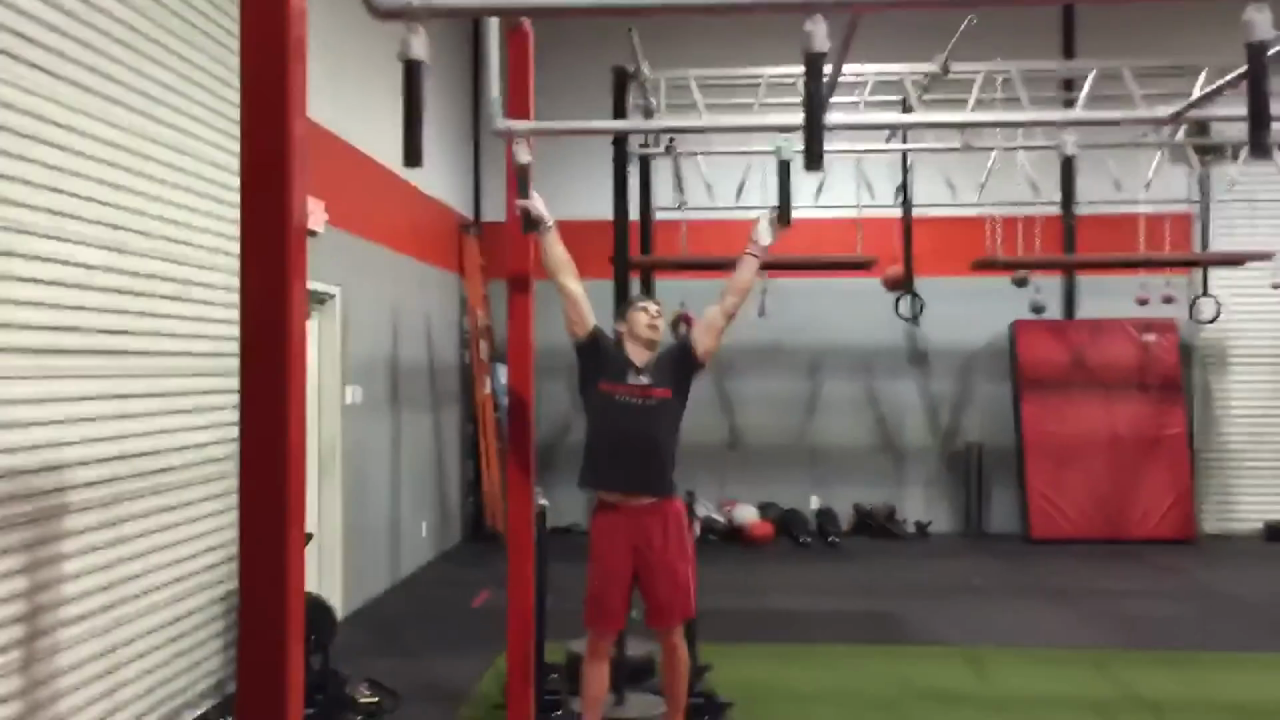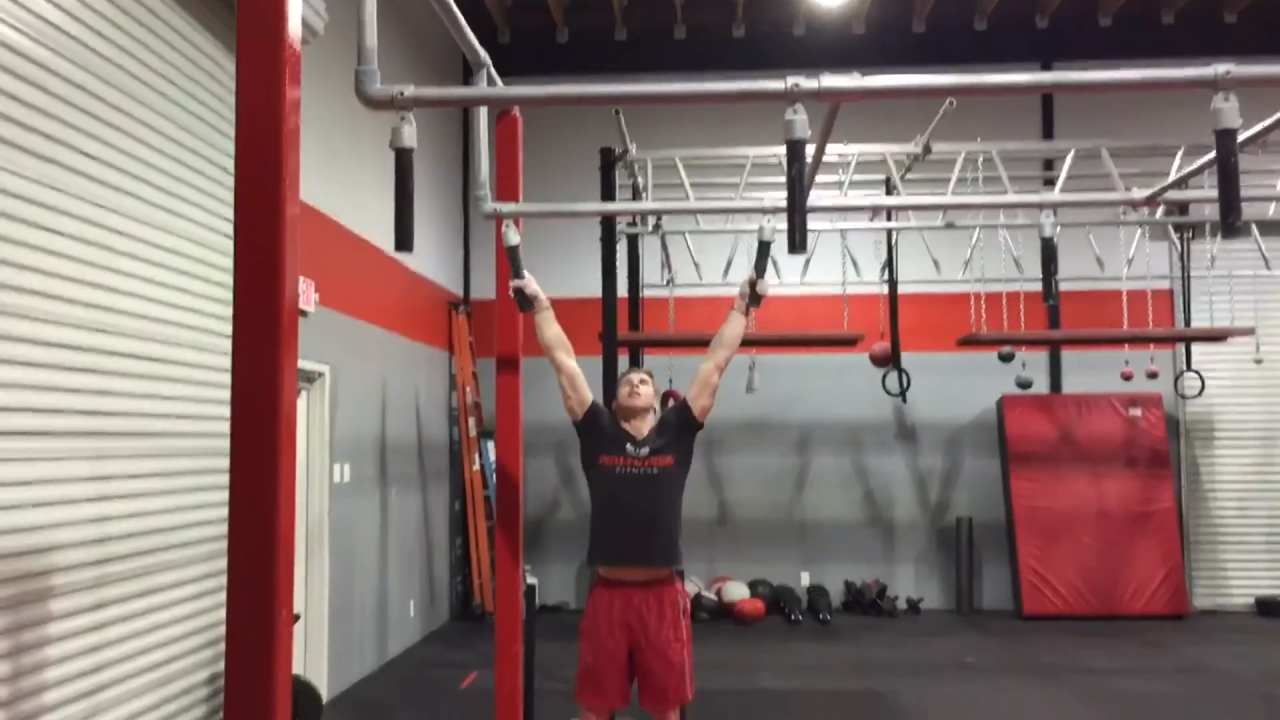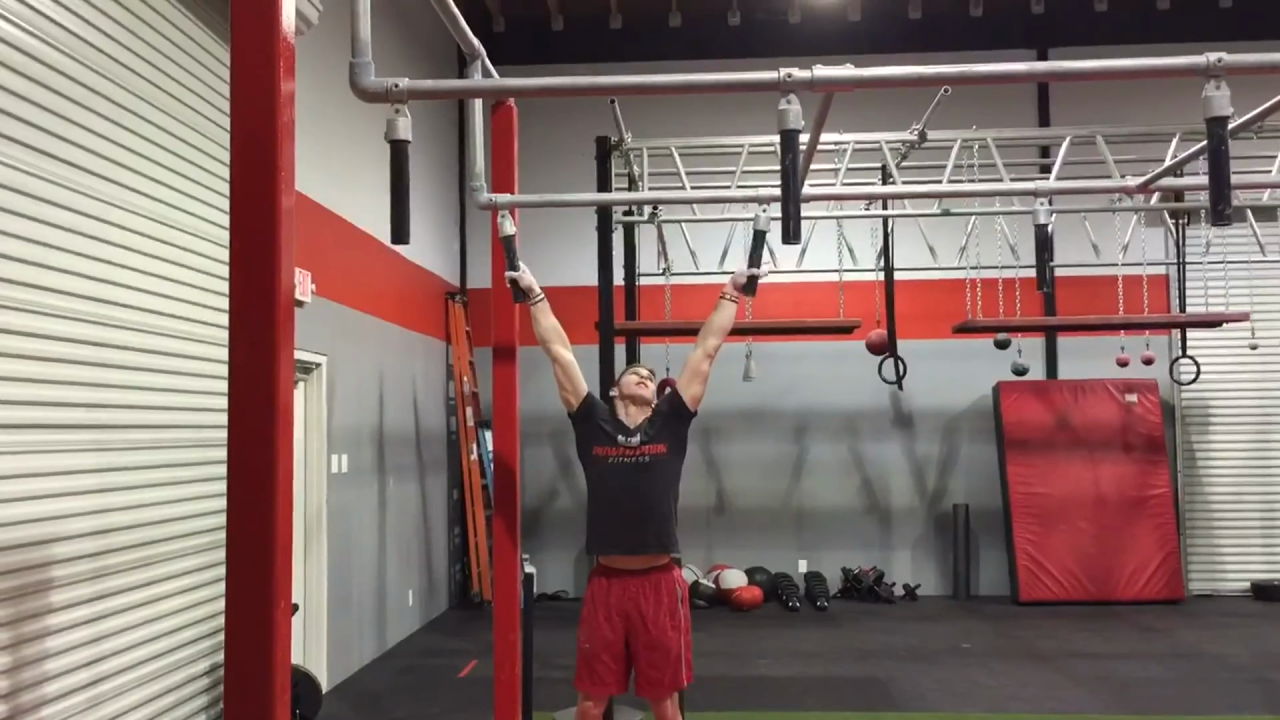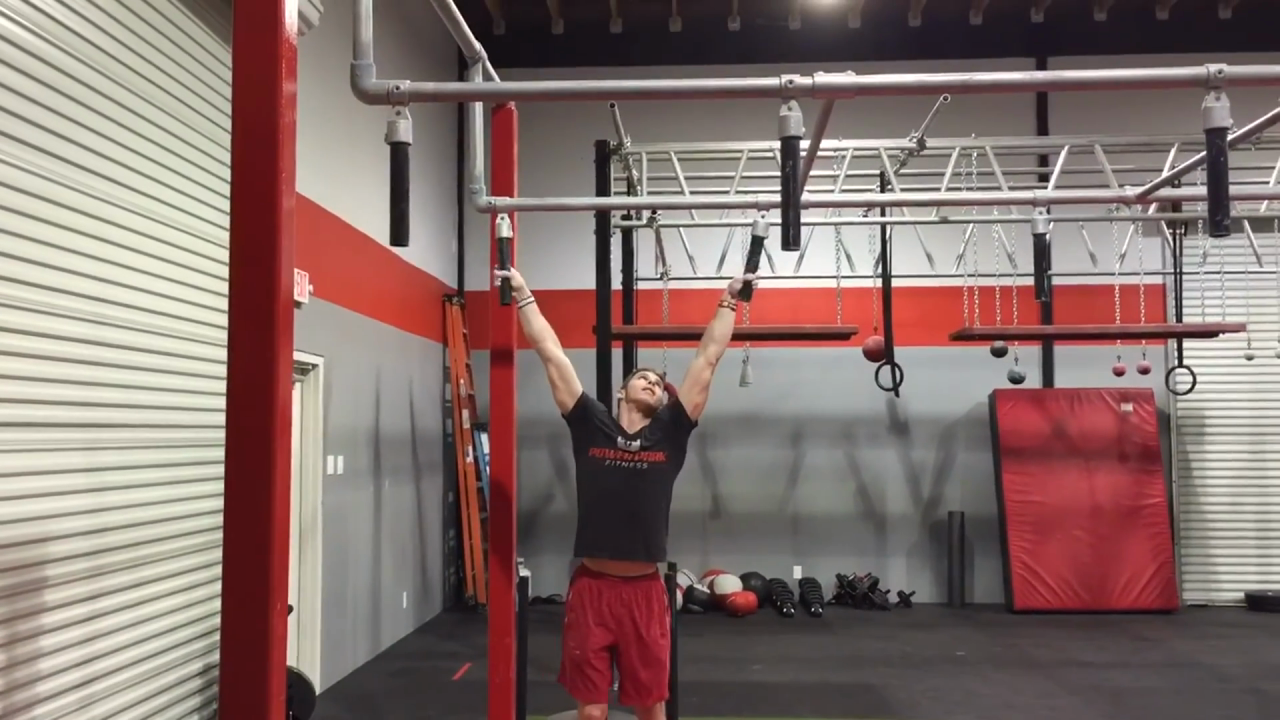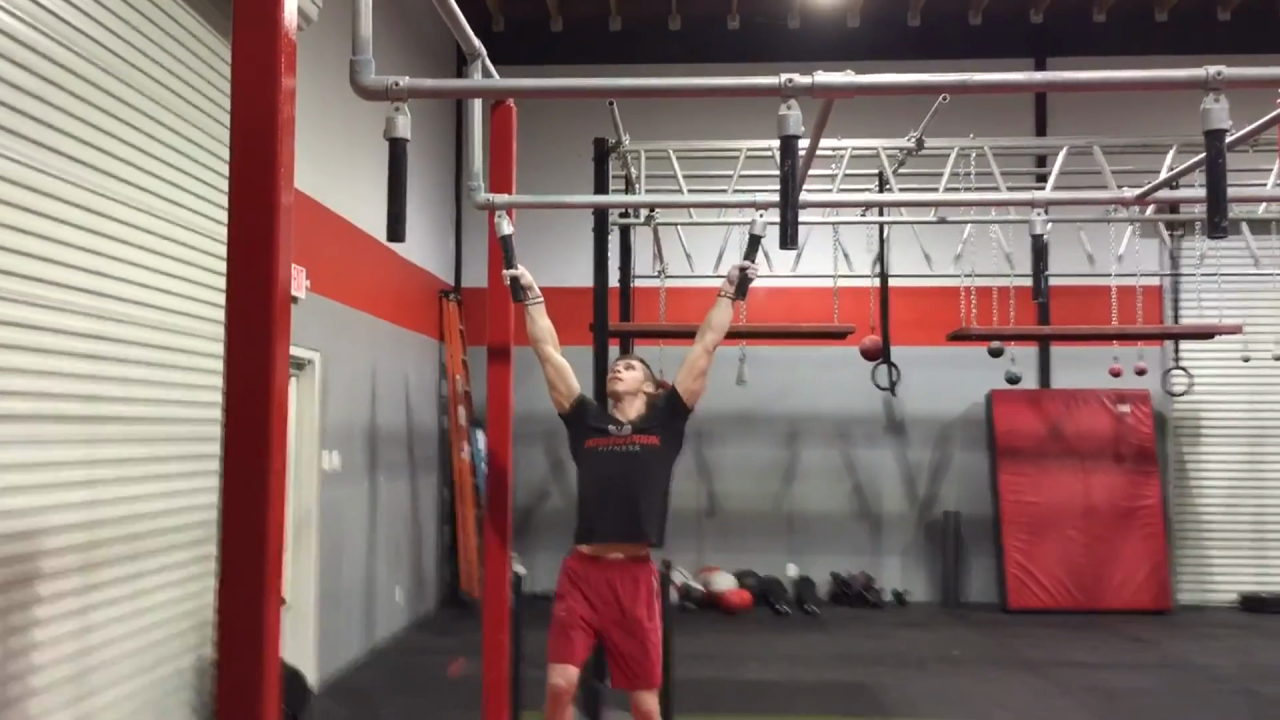
dt=1s
person 1, frame 1
left shoulder: (675, 365)
right shoulder: (598, 358)
left elbow: (726, 308)
right elbow: (568, 285)
left wrist: (756, 249)
right wrist: (545, 224)
left hip: (663, 516)
right hip: (611, 516)
left knee: (671, 632)
right knee: (601, 636)
person 1, frame 2
left shoulder: (676, 433)
right shoulder: (598, 433)
left elbow: (716, 363)
right elbow: (564, 361)
left wrist: (740, 305)
right wrist: (539, 301)
left hip: (661, 594)
right hip: (608, 593)
person 1, frame 3
left shoulder: (671, 424)
right shoulder: (593, 423)
left elbow: (706, 350)
right elbow: (559, 352)
left wrist: (732, 293)
right wrist: (533, 292)
left hip: (659, 583)
right hip: (606, 583)
person 1, frame 4
left shoulder: (670, 432)
right shoulder: (590, 425)
left elbow: (708, 357)
right elbow: (551, 353)
left wrist: (729, 301)
right wrist: (522, 293)
left hip: (645, 591)
right hip: (592, 588)
person 1, frame 5
left shoulder: (665, 421)
right shoulder: (585, 421)
left elbow: (704, 347)
right elbow: (548, 352)
left wrist: (728, 291)
right wrist: (532, 293)
left hip: (633, 573)
right hip: (581, 571)
